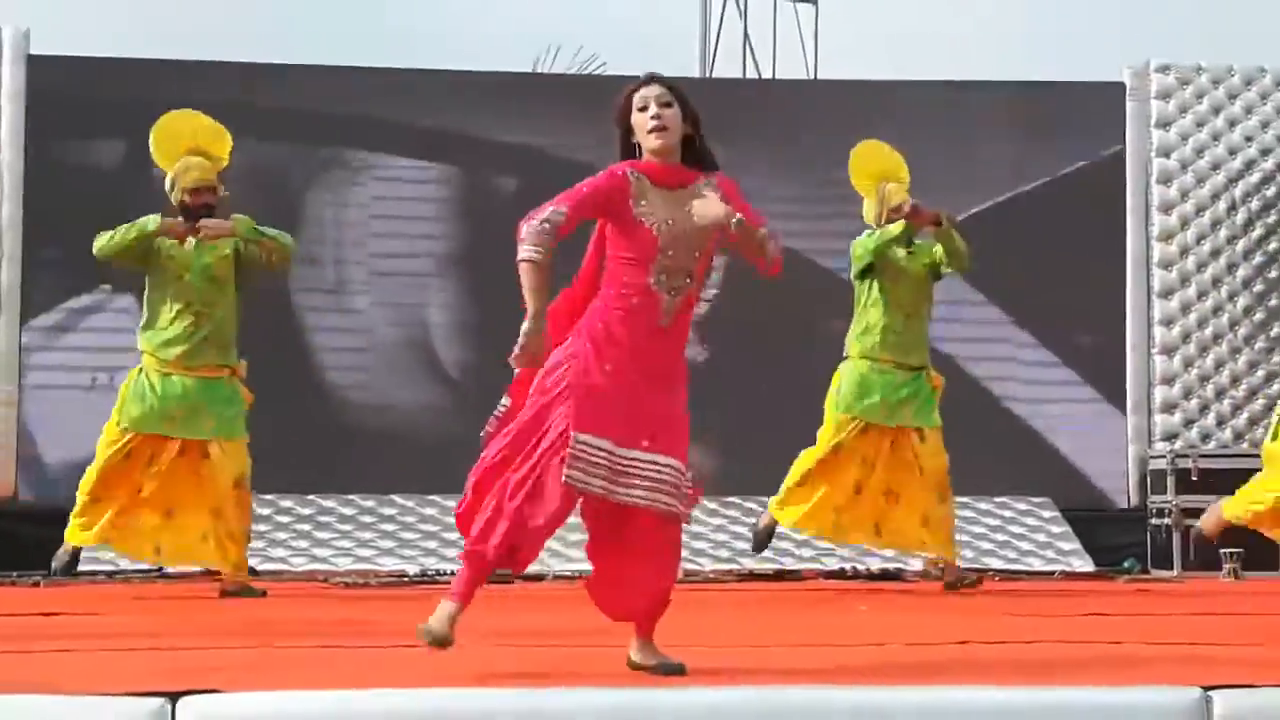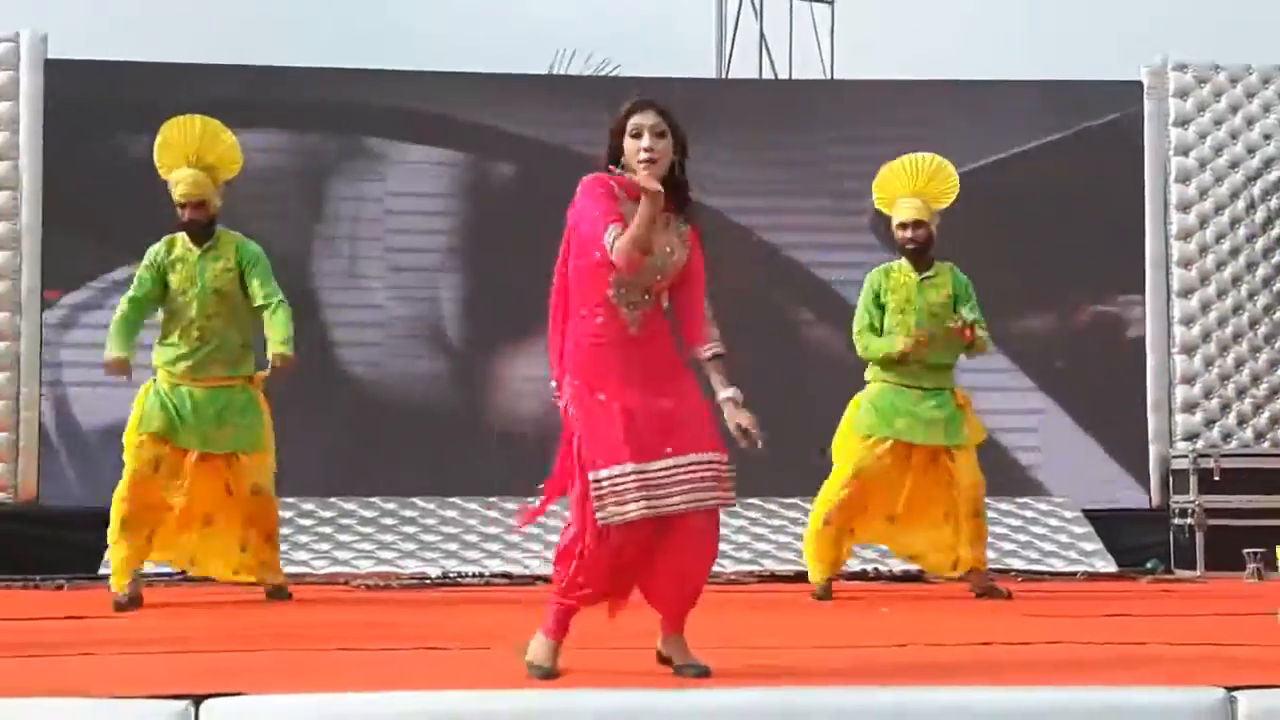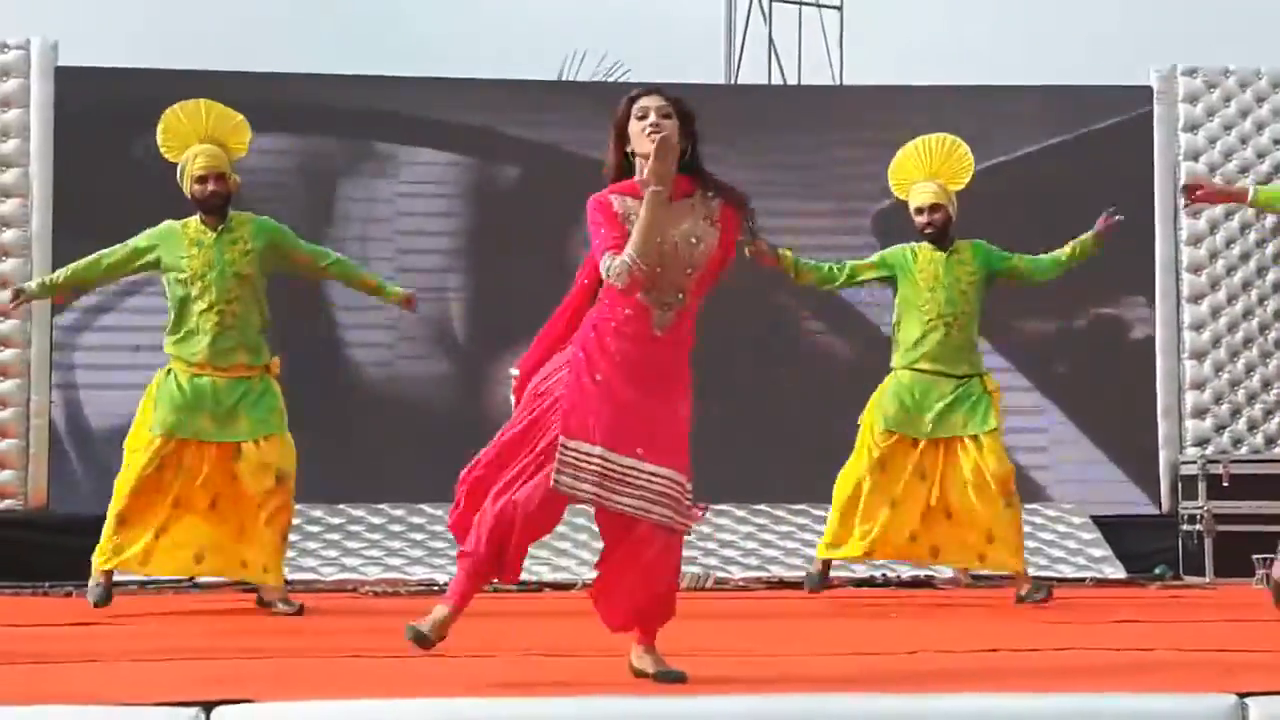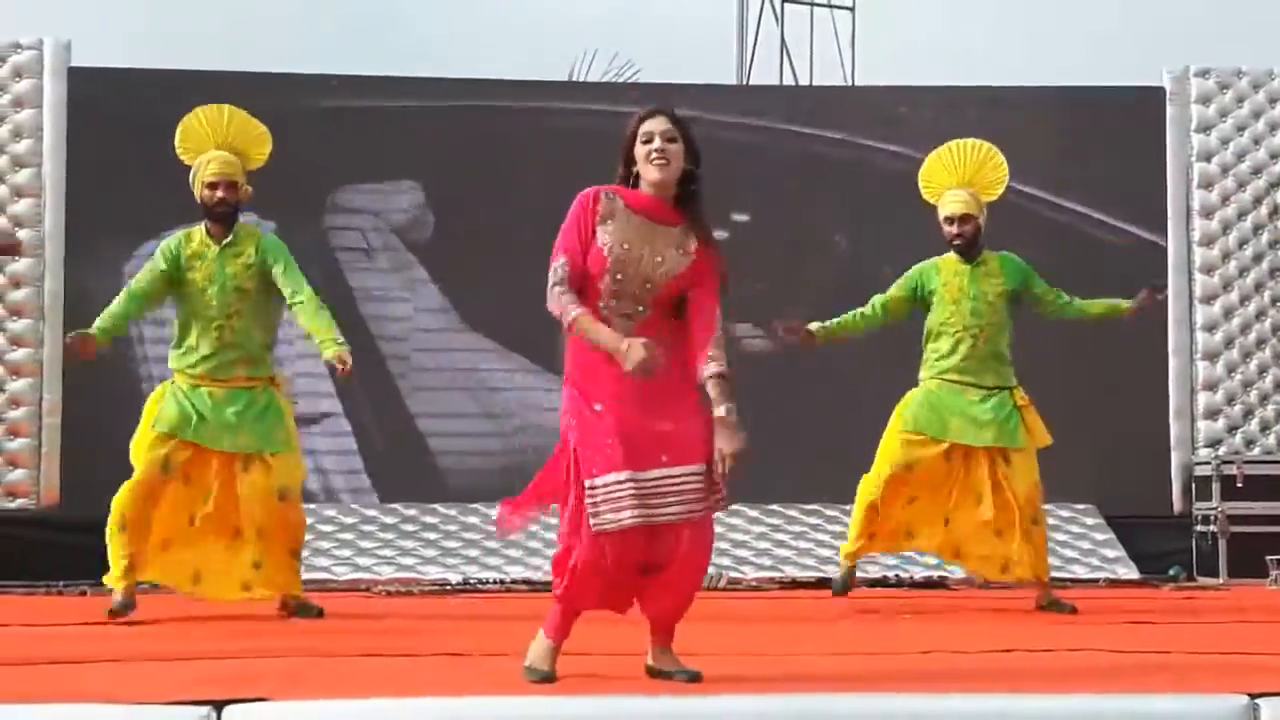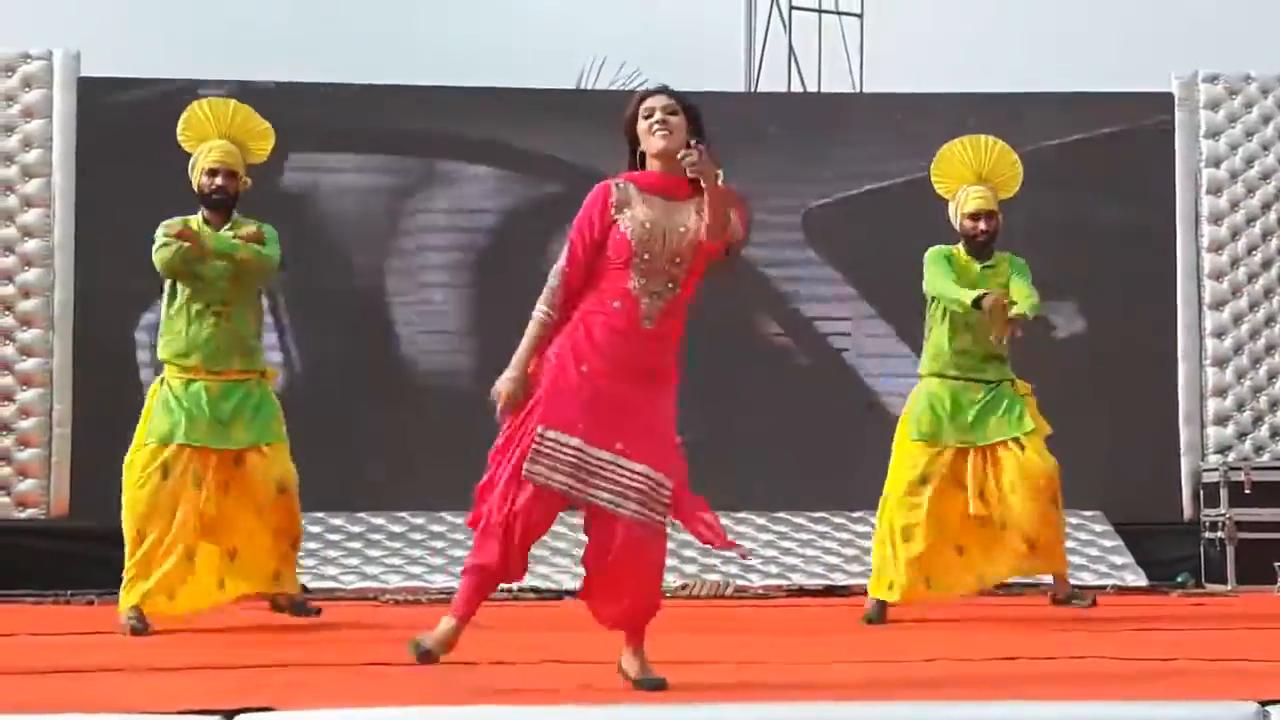
dt=0.3s
person 1, frame 1
left shoulder: (718, 187)
right shoulder: (617, 183)
left elbow: (770, 260)
right elbow: (537, 226)
left wrist: (733, 221)
right wrist: (536, 312)
left hip: (661, 372)
right hip: (599, 355)
left knee: (651, 510)
right knee: (538, 477)
left ankle: (642, 642)
right ankle: (456, 601)
person 1, frame 2
left shoulder: (684, 232)
right shoulder: (596, 189)
left elbow: (695, 322)
right elbow: (618, 255)
left wrist: (727, 396)
right wrist: (650, 207)
left hip: (664, 379)
right hip: (599, 377)
left knee: (690, 516)
right knee: (616, 514)
left ankle: (672, 637)
right ankle: (549, 633)
person 1, frame 3
left shoulder: (720, 208)
right shoulder: (606, 206)
right elbow: (621, 279)
right wrist: (652, 204)
left hip: (663, 382)
right hip: (596, 366)
left knee: (651, 519)
right knee: (535, 487)
left ankle: (642, 646)
right ankle: (449, 607)
person 1, frame 4
left shoulder: (695, 243)
right shoulder: (594, 204)
left elbow: (706, 333)
right elbow: (558, 295)
left wrist: (724, 418)
right wrist: (618, 344)
left hip: (668, 393)
right hip: (598, 387)
left knee: (684, 524)
right knee: (612, 524)
left ankle: (661, 648)
right ankle: (550, 638)
person 1, frame 5
left shoulder: (709, 205)
right shoulder: (610, 197)
left elbow: (726, 237)
right elbow: (564, 281)
left wrist: (710, 179)
right wrist: (520, 363)
left hip: (651, 380)
right hip: (583, 361)
left knee: (633, 515)
right knee: (529, 490)
left ankle: (633, 651)
right ankle: (457, 615)
person 2, frame 1
left shoulder: (235, 241)
right shoulder: (156, 242)
left elbow: (285, 251)
right elbow: (103, 248)
left wrist: (240, 228)
right wrist: (156, 227)
left hip: (215, 386)
right hip: (157, 380)
left knee: (229, 481)
right knee: (113, 462)
left ankle: (233, 575)
right ankle: (77, 539)
person 2, frame 2
left shoulder: (244, 251)
right shoulder: (163, 253)
left elbow: (274, 303)
right elbow: (132, 305)
left wrist: (280, 346)
right wrist: (117, 347)
left hip: (233, 396)
right hip: (170, 393)
left knee: (254, 490)
right knee: (140, 481)
left ankle: (269, 575)
right ankle: (126, 578)
person 2, frame 3
left shoulder: (261, 232)
right shoulder: (167, 238)
left elbow: (322, 261)
right elbow: (107, 263)
left wrist: (385, 287)
right wrist: (46, 285)
left hip: (249, 387)
right hip: (184, 383)
left knee: (272, 480)
right knee: (148, 474)
left ankle: (267, 581)
right ankle: (108, 564)
person 2, frame 4
left shoulder: (264, 247)
right shoulder: (177, 248)
left elbow: (301, 294)
right elbow: (139, 293)
left wrist: (333, 343)
right wrist: (98, 333)
left hip: (254, 399)
right hip: (189, 395)
left knee: (278, 499)
right knee: (148, 486)
left ankle: (286, 591)
right ankle: (125, 583)
person 2, frame 5
left shoulder: (259, 234)
right shoulder: (171, 229)
left elbow: (257, 262)
right elbow: (168, 263)
left wrist: (207, 233)
right wrist: (231, 238)
left hip: (248, 389)
right hip: (183, 391)
left knee: (273, 491)
right knee: (155, 494)
left ankle: (283, 587)
right ankle: (139, 602)
person 3, frame 1
left shoulder: (927, 250)
right shoulder: (866, 246)
left elbow: (960, 260)
right elbow: (873, 251)
left wrist: (942, 227)
right wrist: (908, 223)
left hip: (914, 379)
right hip: (866, 374)
left knee: (930, 469)
right knee: (832, 452)
left ankle: (948, 565)
right ankle: (774, 515)
person 3, frame 2
left shoulder: (954, 280)
right shoulder: (880, 278)
left elbow: (980, 344)
right elbow: (863, 341)
left wrist: (970, 335)
right wrist: (903, 346)
left hip: (939, 402)
right hip: (886, 397)
left knee: (966, 487)
right knee: (850, 479)
left ankle: (977, 575)
right ankle: (824, 573)
person 3, frame 3
left shoulder: (980, 255)
right shoulder: (900, 258)
left elbow: (1039, 268)
right elbow: (838, 272)
left wrist: (1090, 240)
right wrist: (785, 259)
left hip: (966, 390)
right hip: (909, 386)
left knee: (992, 478)
right knee: (871, 467)
left ankle: (1020, 579)
right ankle: (827, 557)
person 3, frame 4
left shoulder: (1009, 268)
right shoulder: (927, 274)
left elbow: (1062, 306)
right elbow: (876, 311)
left wrist: (1124, 307)
right wrist: (821, 331)
left hip: (997, 402)
right hip: (937, 396)
left knee: (1022, 495)
right knee: (890, 471)
left ankle: (1043, 589)
right ankle: (850, 558)
person 3, frame 5
left shoulder: (1011, 266)
right shoulder: (938, 257)
left elbow: (1027, 298)
right elbow: (941, 289)
left wrist: (1014, 315)
right wrist: (978, 299)
left hip: (999, 393)
right hip: (941, 396)
left knee: (1037, 479)
right knee: (912, 492)
left ankle: (1059, 579)
right ankle: (882, 593)
